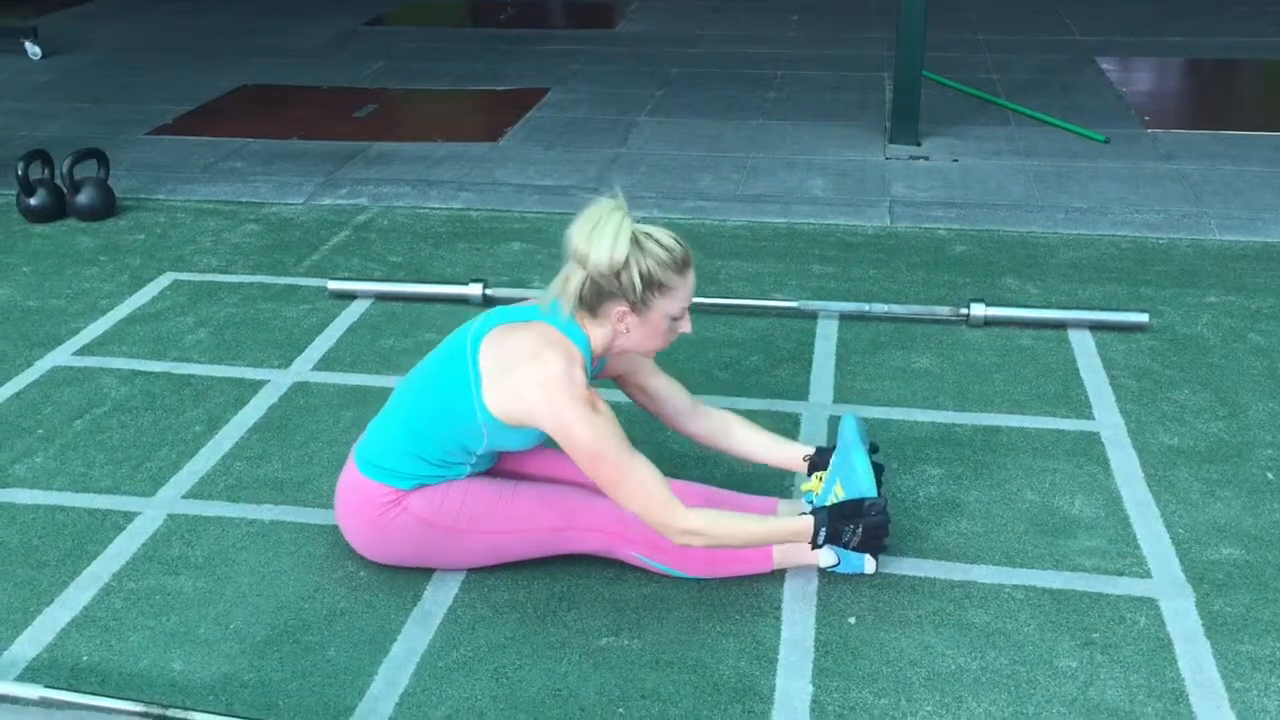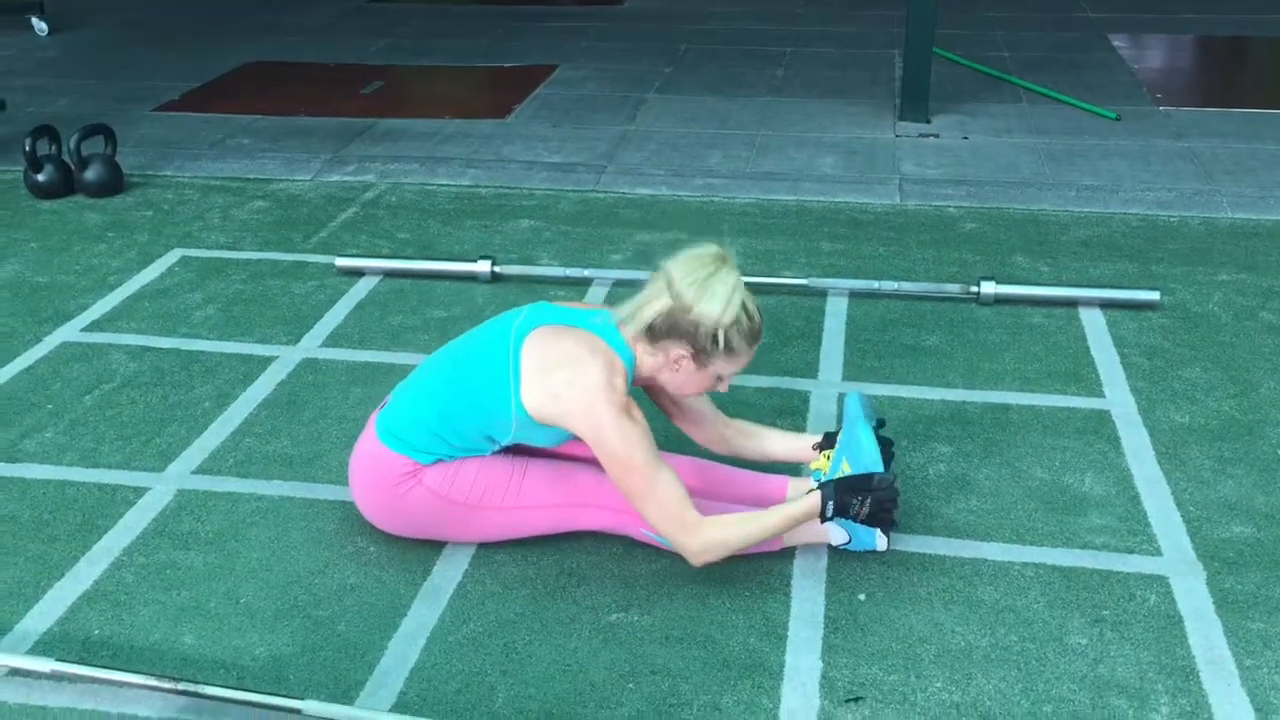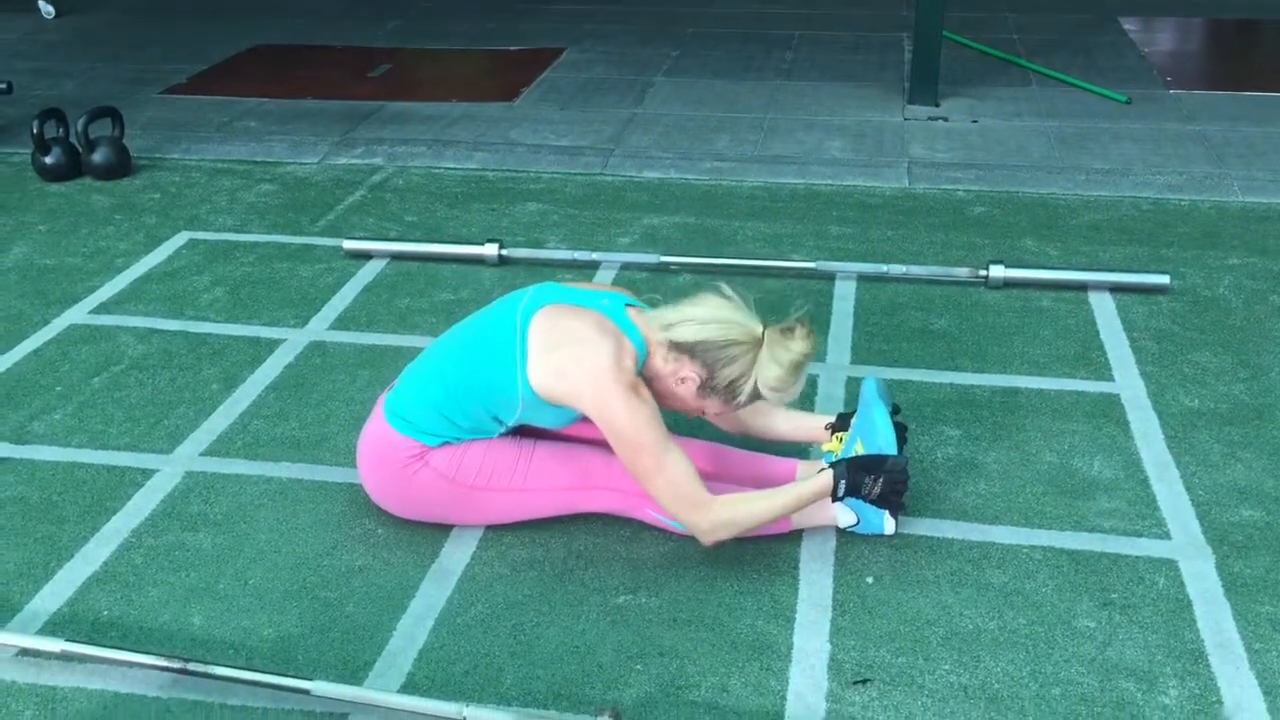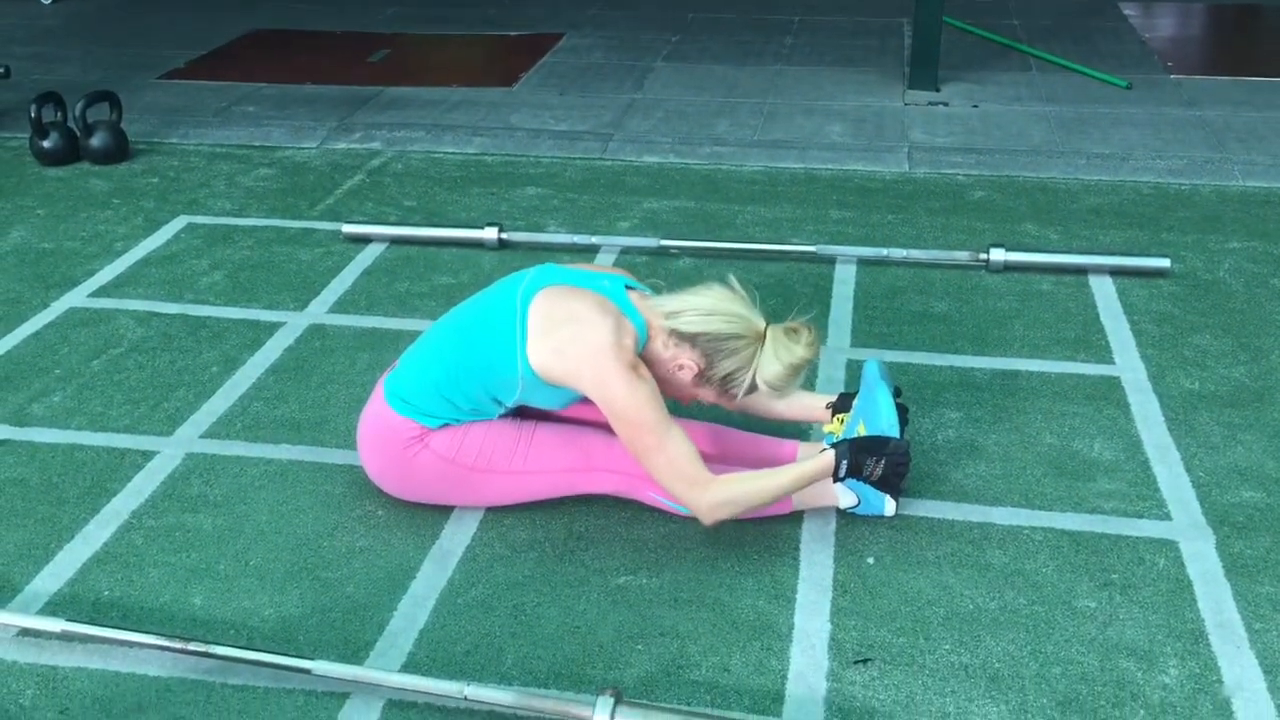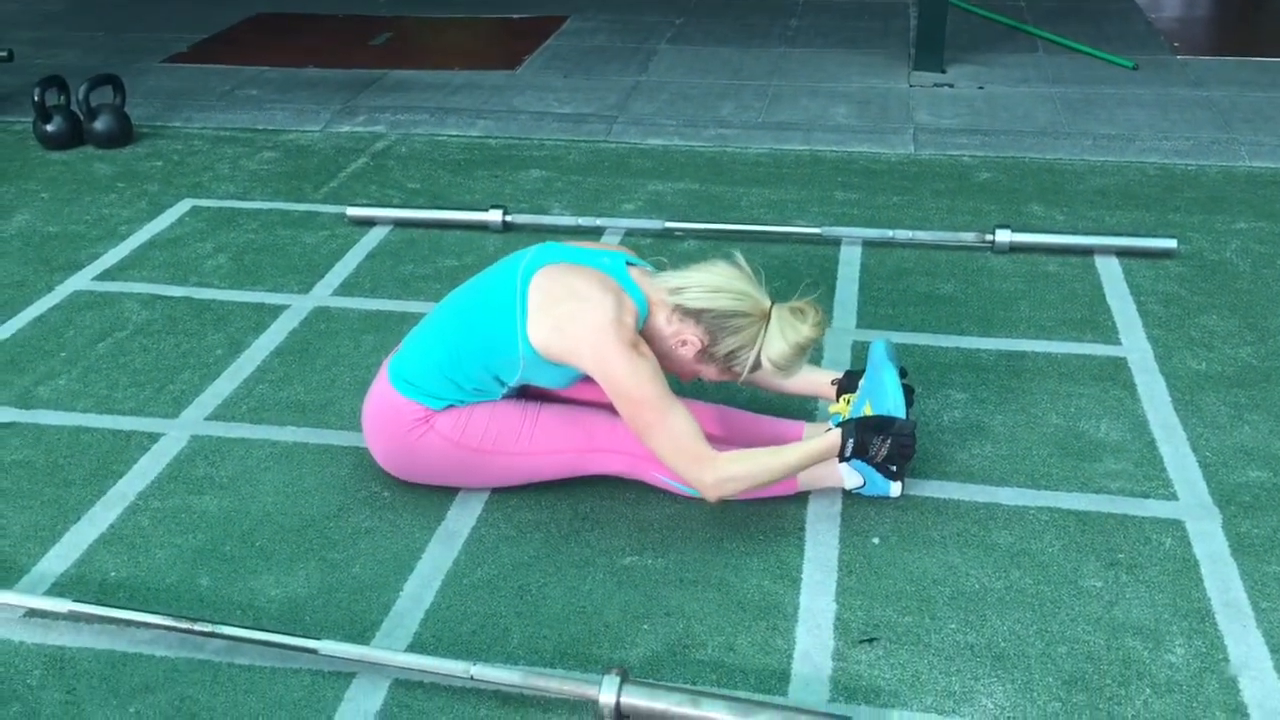
dt=0.7s
person 1, frame 1
left shoulder: (585, 332)
right shoulder: (555, 380)
left elbow: (699, 418)
right elbow: (678, 525)
left wrist: (811, 459)
right wrist: (815, 530)
left hip: (451, 461)
right hip: (389, 506)
left knee: (620, 487)
right knee: (602, 523)
left ankle: (805, 503)
right ankle: (818, 551)
person 1, frame 2
left shoulder: (628, 336)
right shoulder: (599, 391)
left elbow: (721, 433)
right elbow: (696, 542)
left wrist: (822, 446)
right wrist: (822, 503)
left hip: (423, 430)
right hip: (401, 478)
left knee: (642, 472)
right knee: (612, 501)
person 1, frame 3
left shoulder: (635, 320)
right shoulder: (611, 377)
left elbow: (732, 415)
right elbow: (705, 520)
left wrist: (832, 428)
right wrist: (834, 483)
left hip: (435, 409)
right hip: (408, 460)
left knee: (653, 454)
right knee: (620, 483)
person 1, frame 4
left shoulder: (631, 301)
right shoulder: (610, 361)
left elbow: (731, 389)
right elbow: (705, 501)
left wrist: (830, 408)
right wrist: (834, 464)
left hip: (431, 391)
right hip: (408, 443)
left knee: (651, 434)
right knee: (617, 465)
person 1, frame 5
left shoulder: (633, 279)
right shoulder: (612, 339)
left elbow: (740, 360)
right elbow: (709, 478)
left wrist: (837, 385)
right wrist: (841, 443)
left hip: (443, 373)
right hip: (412, 424)
left knee: (658, 414)
right knee: (623, 445)
left ankle: (824, 437)
